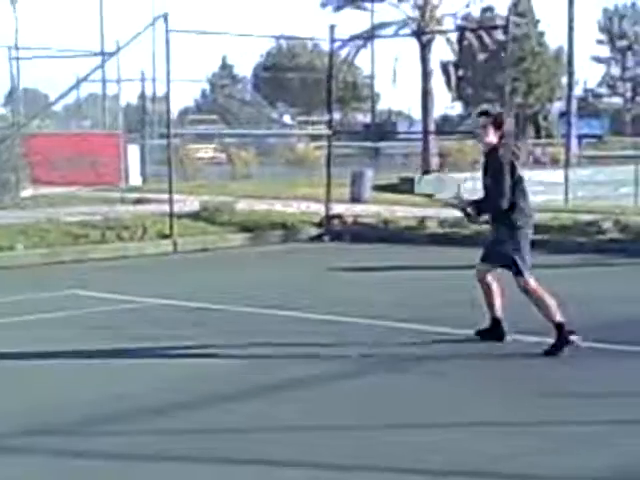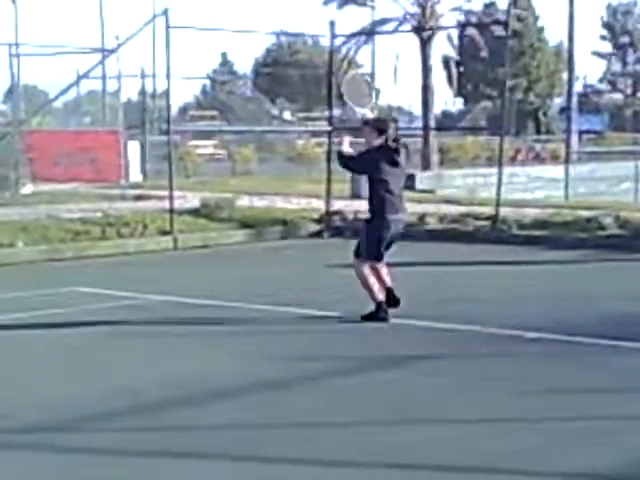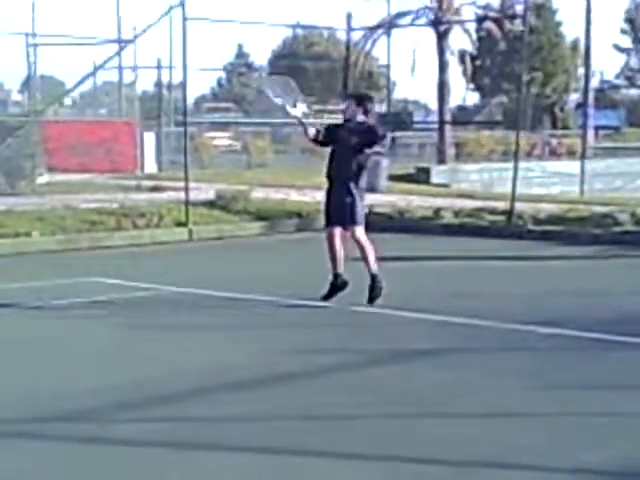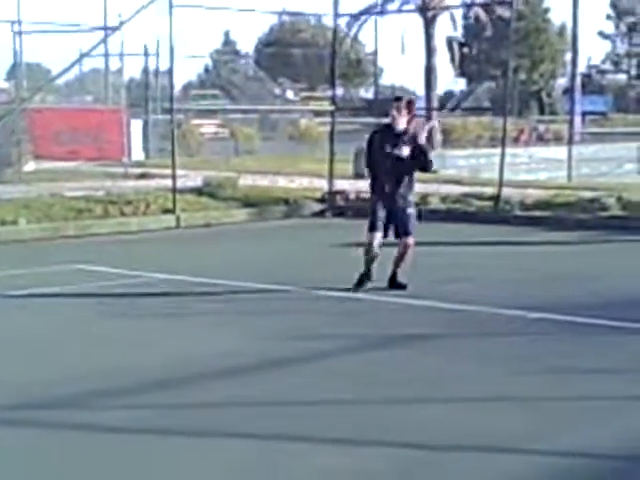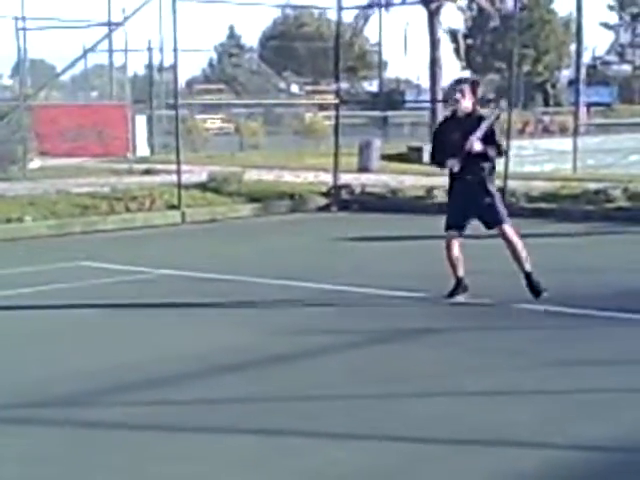
dt=0.7s
person 1, frame 1
left shoulder: (500, 159)
right shoulder: (492, 157)
left elbow: (501, 200)
left wrist: (471, 207)
right wrist: (476, 207)
left hip: (513, 228)
right hip: (502, 228)
left knee: (527, 284)
right knee: (483, 273)
left ankle: (564, 334)
right ankle: (495, 326)
person 1, frame 2
left shoulder: (372, 156)
right shoulder: (396, 152)
left elbow: (346, 162)
left wrist: (343, 148)
left hip: (381, 219)
right hip: (398, 218)
left knee: (360, 265)
right knee: (374, 259)
left ankle: (381, 309)
right ankle: (389, 294)
person 1, frame 3
left shoulder: (368, 128)
right shoulder: (341, 128)
left elbow: (379, 139)
right elbow: (323, 139)
right wrist: (311, 132)
left hip: (351, 187)
right hip: (334, 187)
left knee: (357, 234)
right knee: (333, 235)
left ankle: (375, 279)
right ankle: (338, 279)
person 1, frame 4
left shoulder: (416, 139)
right shoulder: (378, 135)
left elbow: (426, 167)
right elbow: (371, 163)
left wrist: (421, 145)
right wrist: (396, 154)
left hip: (403, 196)
right hip: (380, 195)
left knee: (407, 243)
right knee: (374, 242)
left ankle: (393, 277)
right ankle: (367, 272)
person 1, frame 5
left shoulder: (482, 122)
right shoulder: (445, 126)
left elbow: (498, 151)
right elbow: (435, 156)
left wrist: (481, 148)
right wrist: (447, 162)
left hip: (483, 186)
right hip: (458, 189)
left knee: (507, 232)
right knee: (451, 238)
left ankle: (530, 279)
right ankle: (460, 283)
